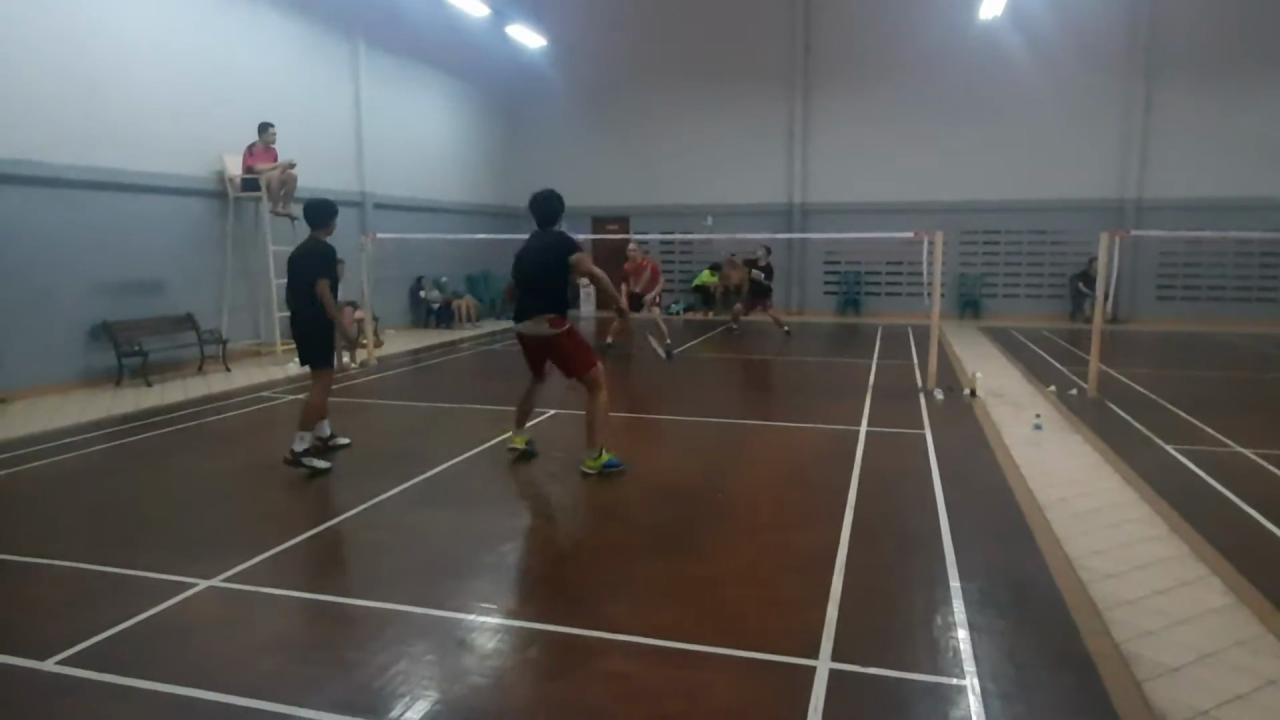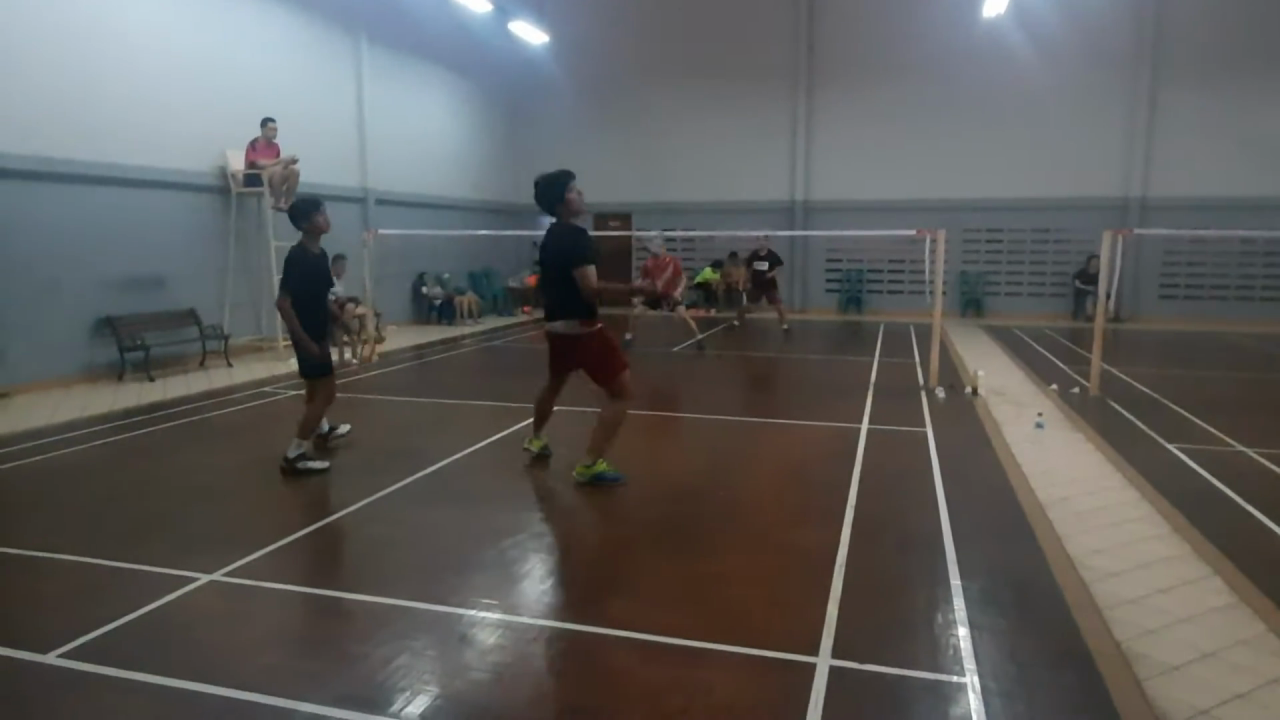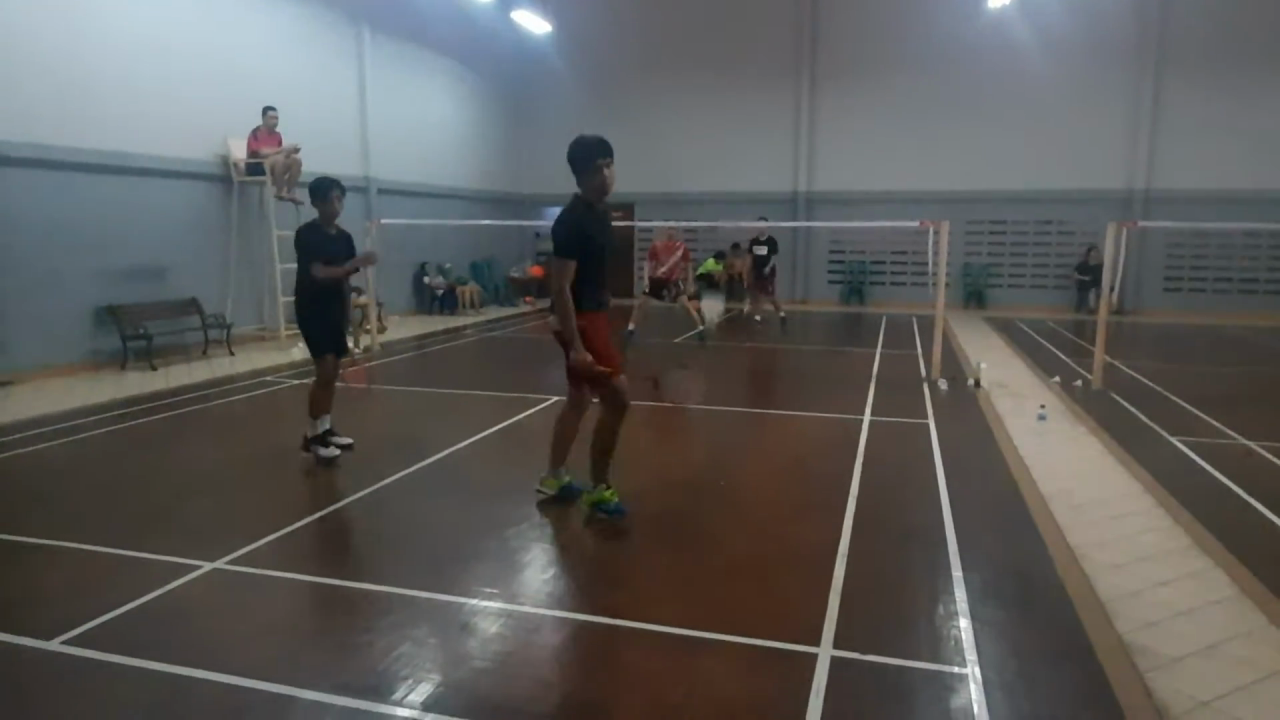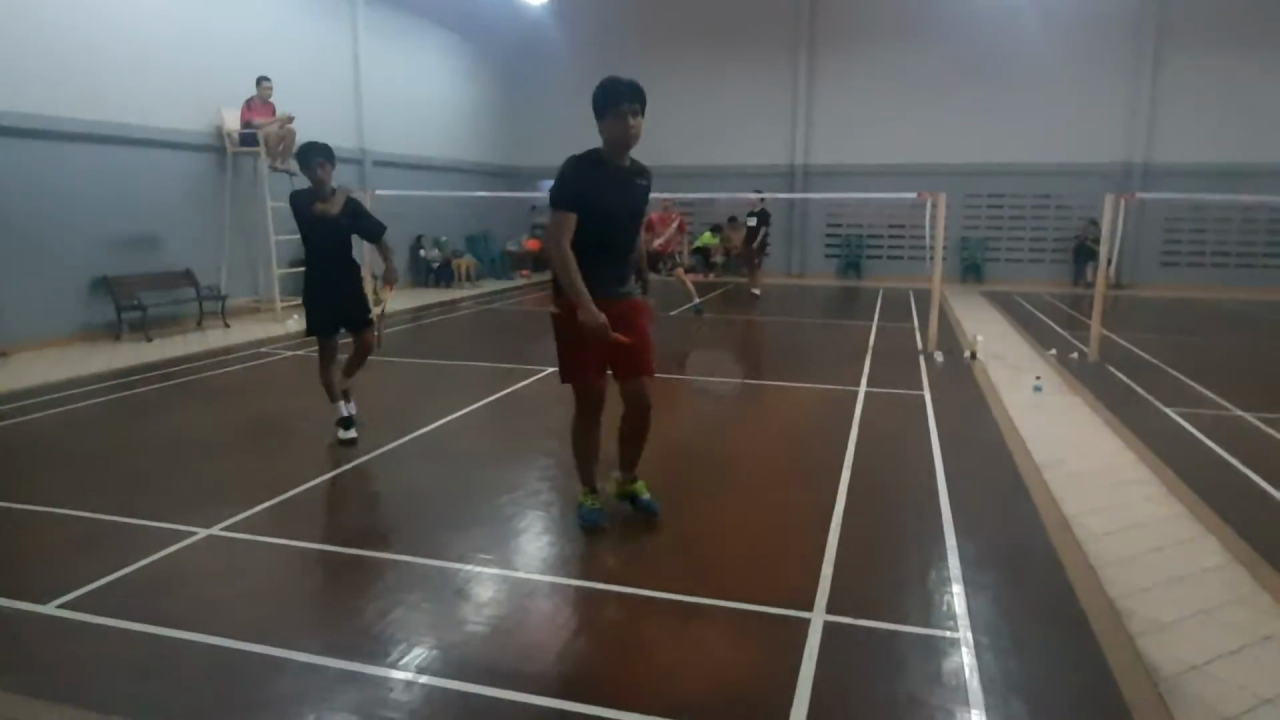
dt=0.5s
person 1, frame 1
left shoulder: (525, 249)
right shoulder: (560, 241)
left elbow: (510, 293)
right elbow: (592, 272)
right wrist: (618, 302)
left hip: (525, 328)
right hip: (552, 326)
left knee: (537, 379)
right knee: (597, 385)
left ankle: (519, 437)
right ankle: (595, 456)
person 1, frame 2
left shoulder: (552, 237)
right shoulder: (576, 236)
left elbow: (544, 283)
right elbow: (591, 289)
right wrist: (631, 287)
left hip: (556, 325)
right hip: (581, 325)
left knee: (555, 383)
right knee: (621, 392)
left ankle: (536, 439)
right ankle: (590, 464)
person 1, frame 3
left shoulder: (599, 212)
right shoulder: (572, 221)
right elbow: (560, 288)
left wrist: (608, 304)
right wrist: (575, 346)
left hip: (594, 314)
right hip: (579, 319)
left knee: (578, 398)
right knee: (617, 399)
left ankle: (553, 480)
right ankle: (601, 489)
person 1, frame 4
left shoulder: (642, 177)
right shoulder: (576, 172)
right elbow: (558, 244)
left wrist: (646, 290)
right wrist: (583, 306)
left hip: (627, 299)
right hip: (578, 304)
left knee: (640, 399)
right knee: (590, 402)
left ankle: (629, 479)
right ankle: (589, 492)
person 2, frame 1
left shoulder: (298, 252)
right shoulder: (325, 250)
left elbow: (290, 292)
right elbow: (323, 289)
right wrist: (340, 324)
left hip: (301, 322)
right hip: (317, 324)
left knee: (321, 380)
right knee: (321, 384)
left ankle: (323, 435)
right ankle: (299, 448)
person 2, frame 2
left shoulder: (320, 254)
right shoulder: (298, 257)
right elbow: (283, 303)
left wrist: (342, 320)
right wrist: (305, 341)
left hip: (317, 331)
right hip: (308, 334)
left knee: (316, 387)
right knee: (325, 392)
left ankle: (323, 430)
right ankle: (294, 456)
person 2, frame 3
left shoulder: (344, 237)
right shoulder: (306, 234)
right elbow: (319, 274)
left wrist: (345, 313)
right wrist: (359, 263)
left hip: (335, 312)
right hip: (312, 312)
left knee: (332, 374)
right knee: (325, 372)
left ankle: (325, 430)
right ankle: (312, 435)
person 2, frame 4
left shoulder: (350, 203)
right shoulder: (299, 199)
left elbow: (378, 236)
right elbow: (329, 211)
left wrist: (389, 263)
right wrist: (341, 194)
left hip: (350, 284)
right hip: (319, 287)
left knee: (366, 343)
right knee: (328, 351)
left ankle: (343, 385)
right ankle: (343, 415)
